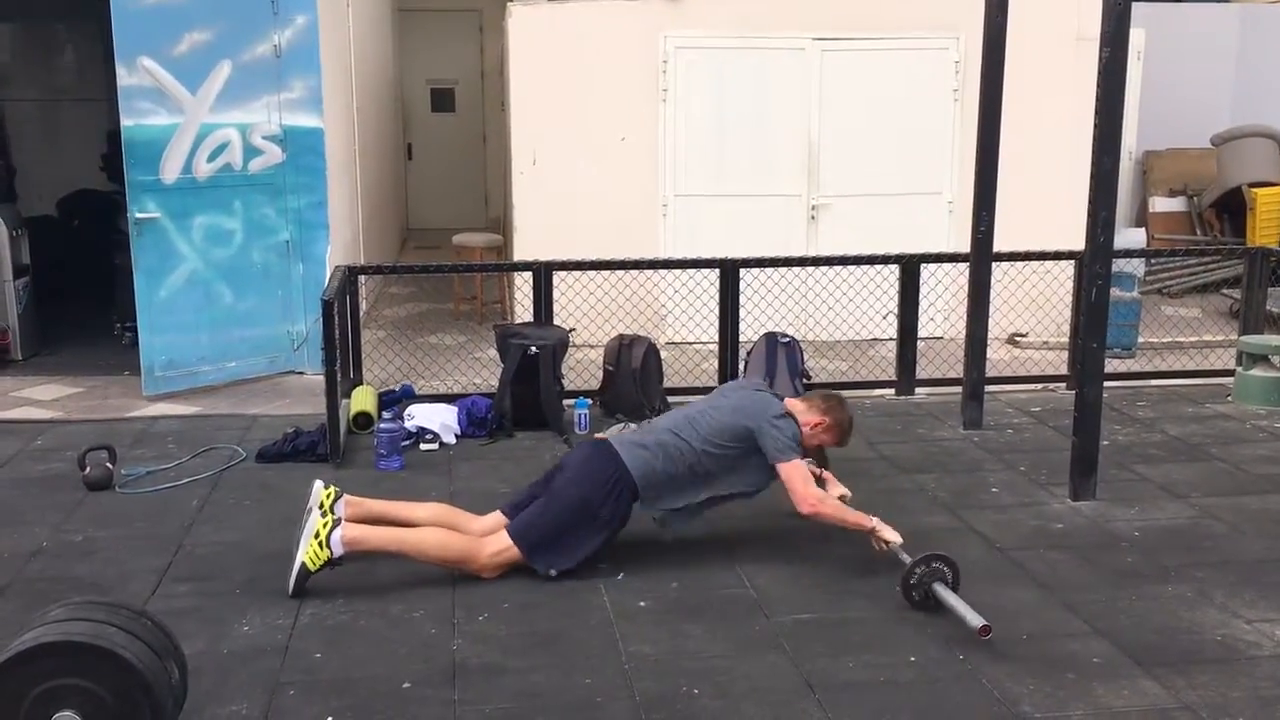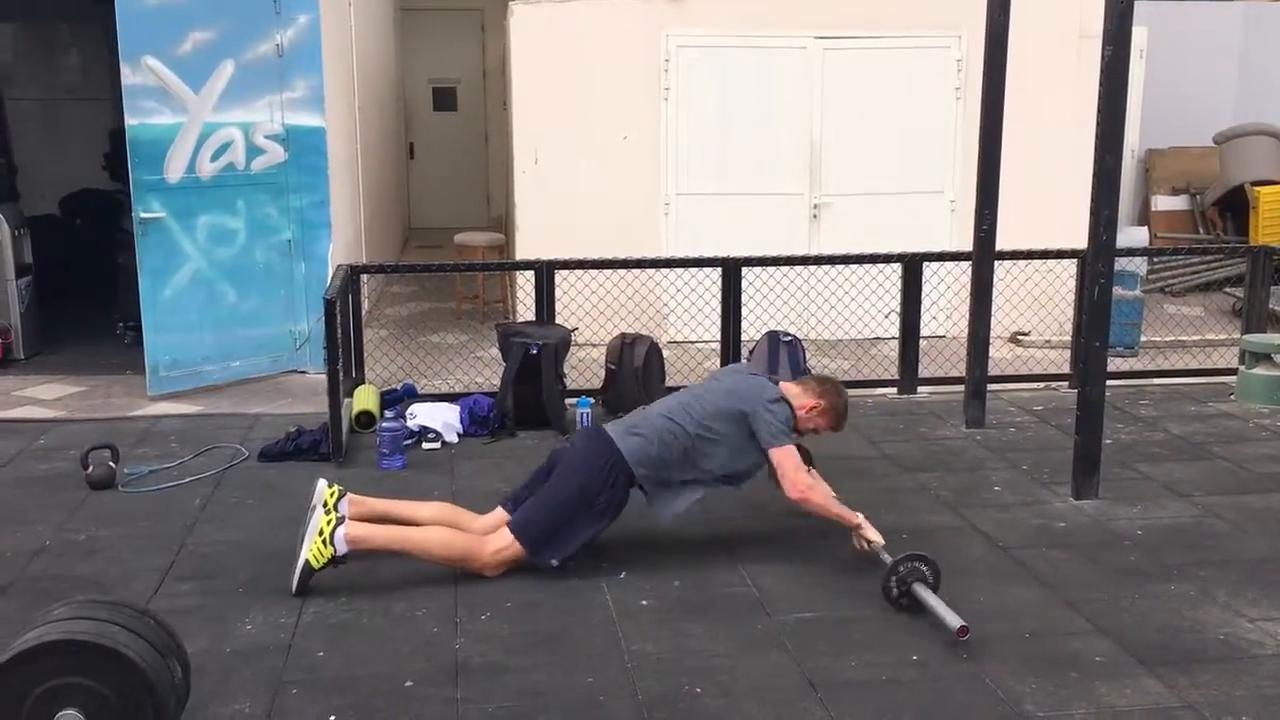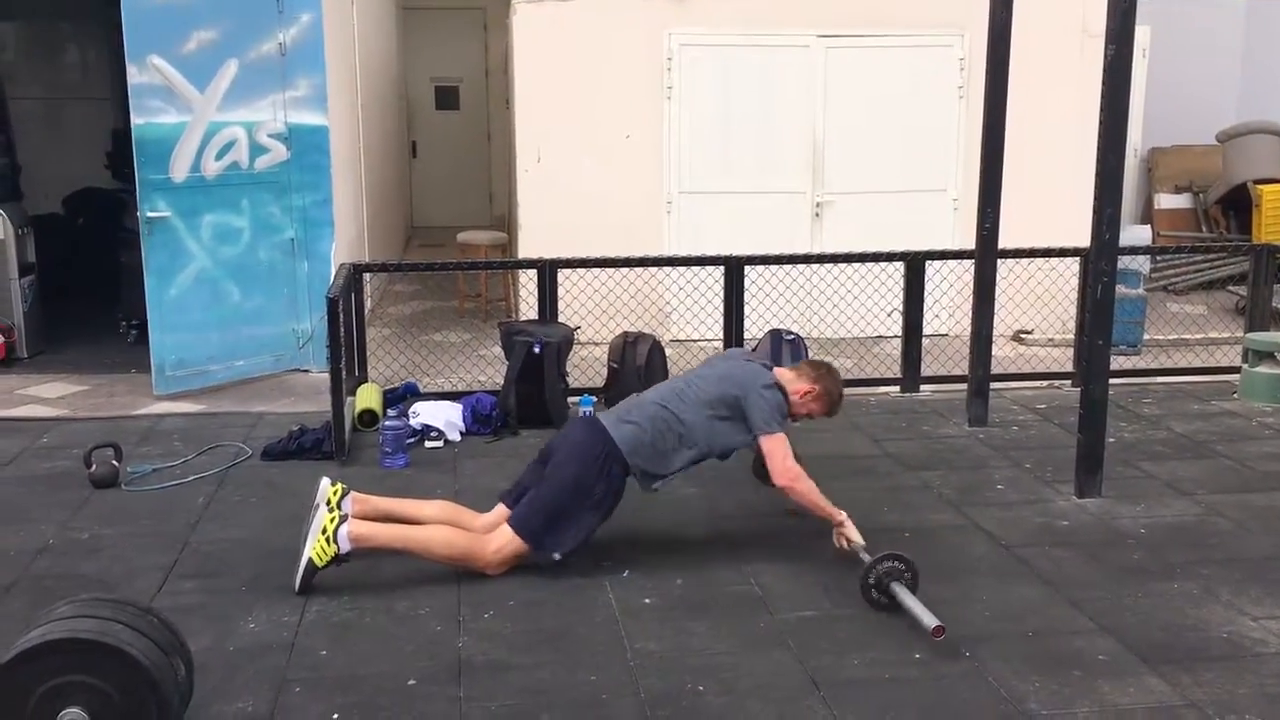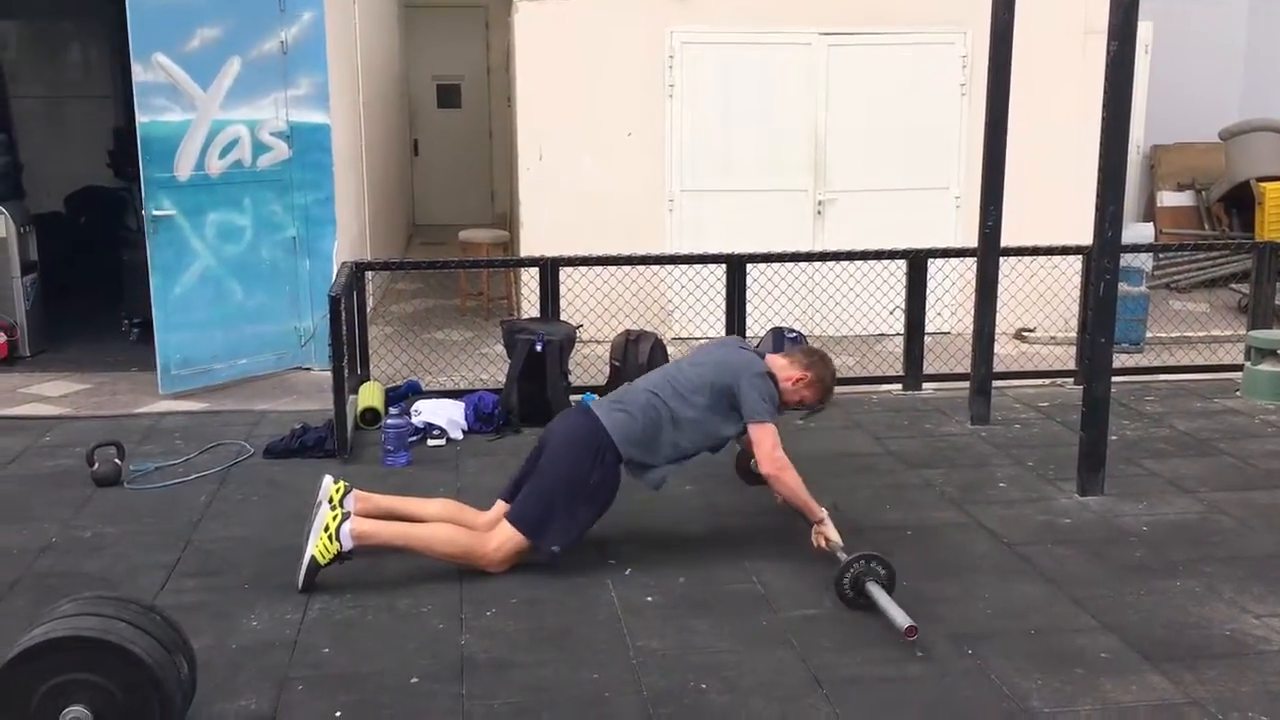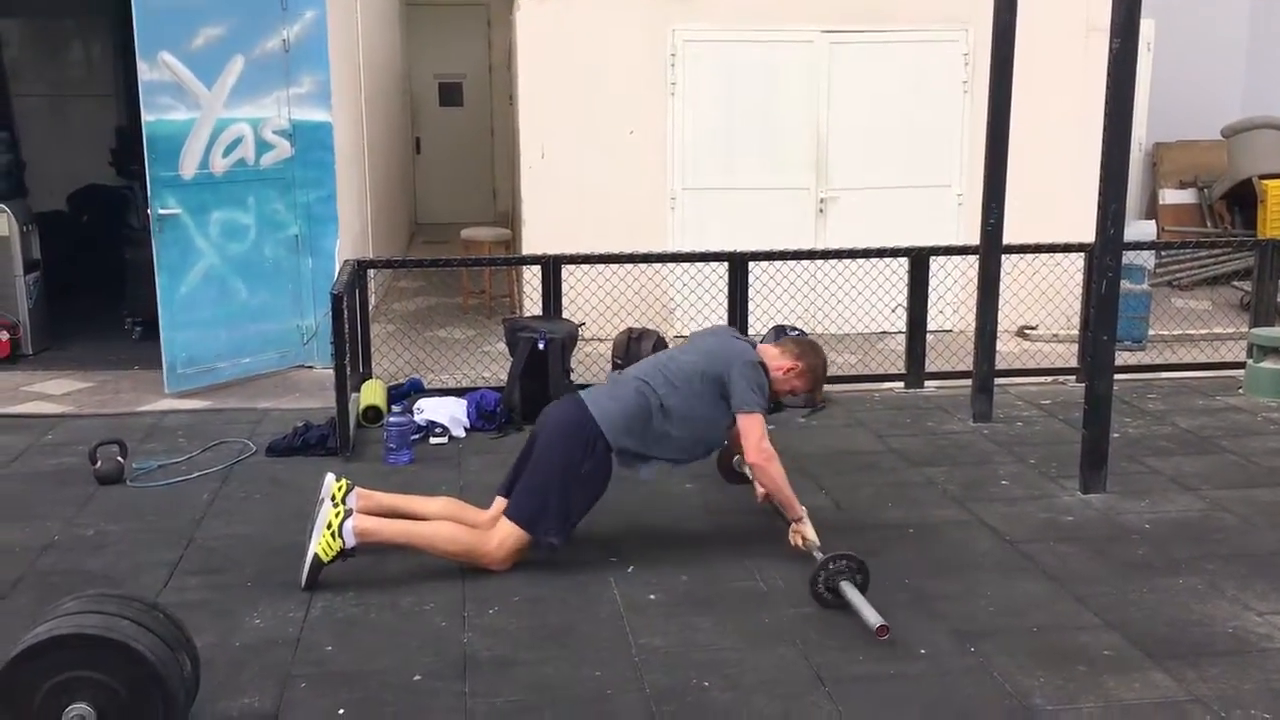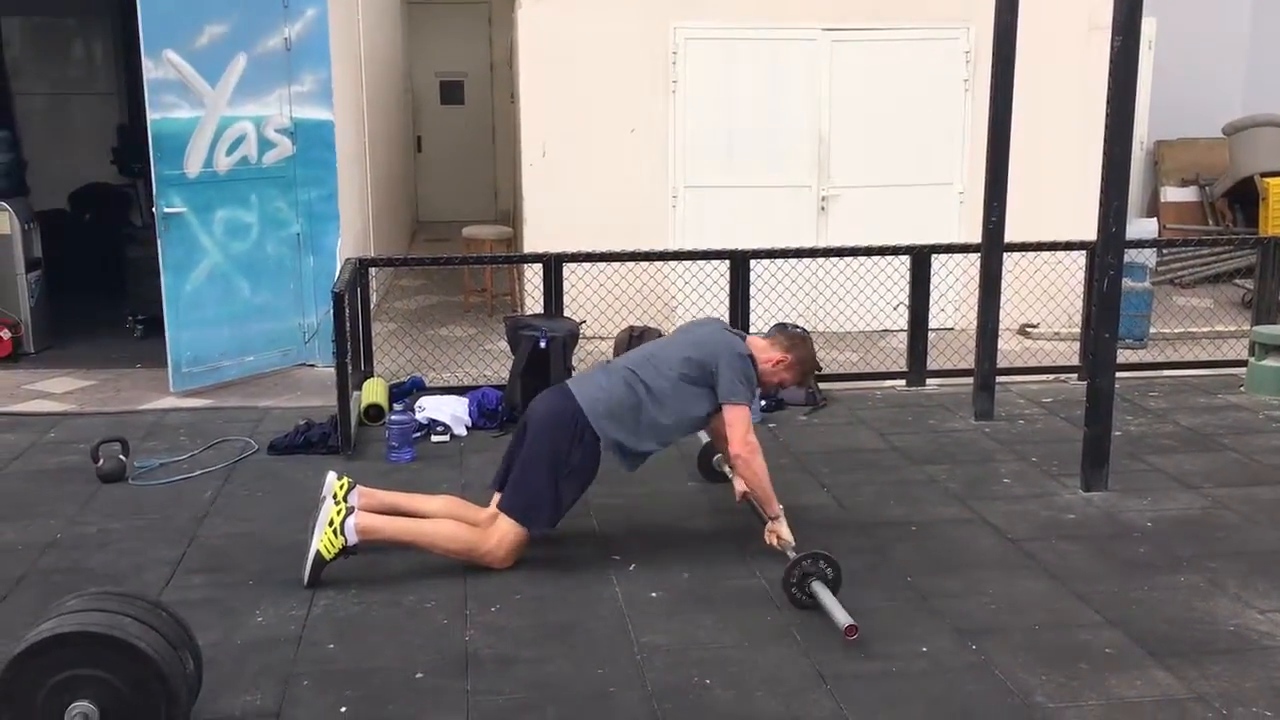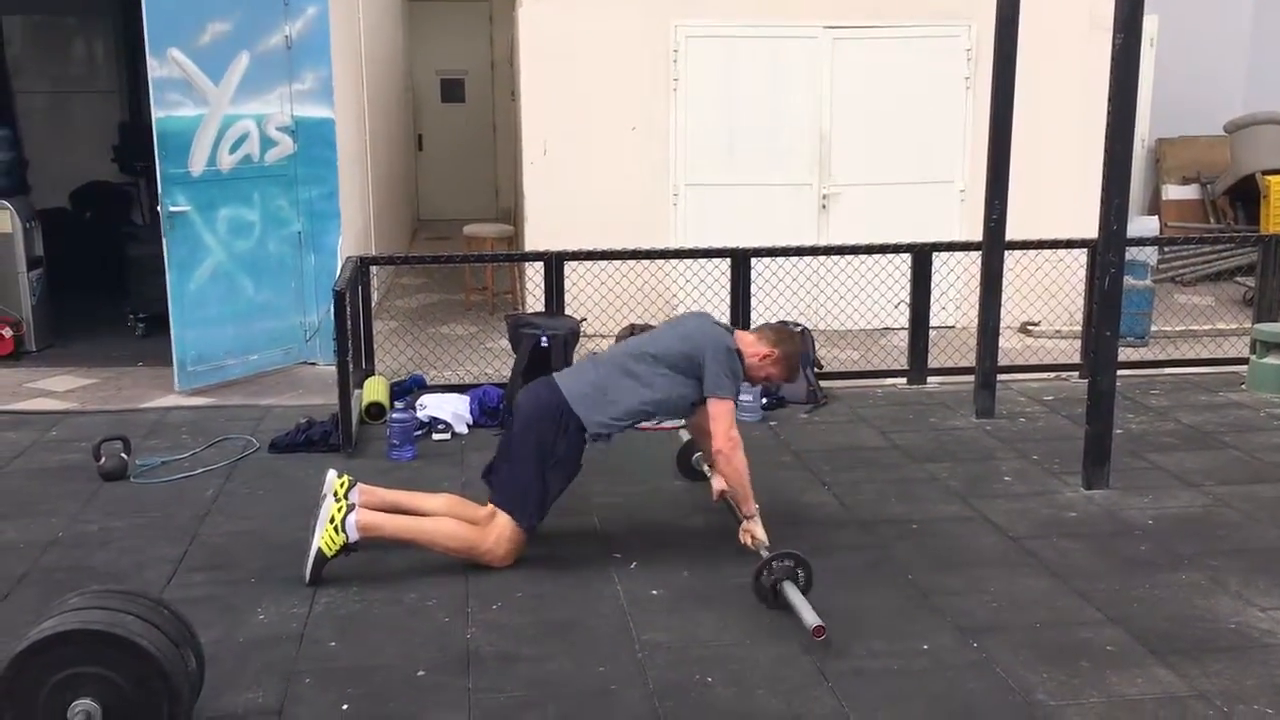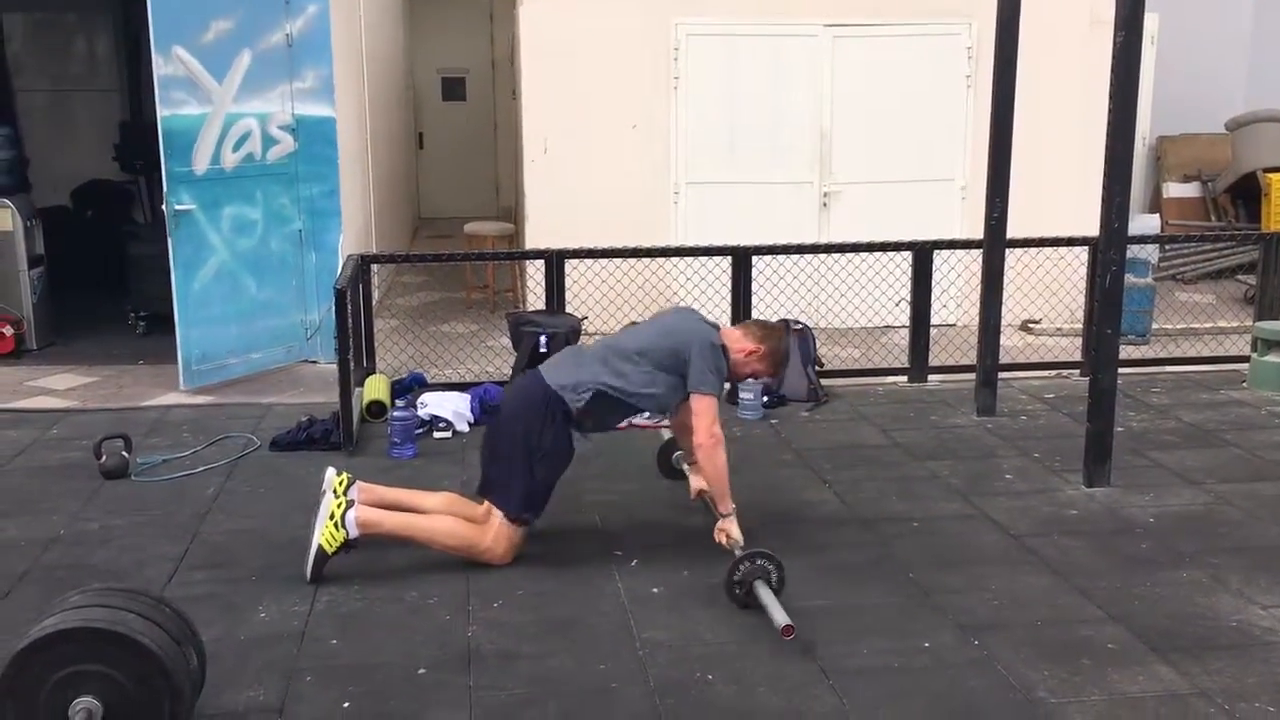
dt=0.1s
person 1, frame 1
left shoulder: (756, 392)
right shoulder: (778, 422)
right elbow: (808, 504)
left wrist: (818, 471)
right wrist: (871, 524)
left hip: (598, 457)
right hip: (613, 482)
left knee: (478, 526)
right knee: (486, 556)
left ankle: (342, 505)
right ankle: (341, 537)
person 1, frame 2
left shoulder: (753, 379)
right shoulder: (770, 404)
right elbow: (798, 489)
left wrist: (805, 467)
right wrist: (855, 521)
left hip: (594, 446)
right hip: (607, 468)
left knee: (483, 525)
right knee: (491, 554)
left ankle: (346, 504)
right ankle: (344, 535)
person 1, frame 3
left shoulder: (745, 363)
right shoulder: (766, 390)
left elbow: (759, 437)
right elbow: (786, 476)
left wrist: (786, 456)
right wrist: (837, 518)
left hip: (588, 435)
right hip: (603, 459)
left knee: (482, 524)
right knee: (491, 553)
left ankle: (349, 503)
right ankle: (348, 533)
person 1, frame 4
left shoulder: (739, 352)
right shoulder: (758, 377)
left elbow: (740, 427)
right elbow: (774, 464)
left wrist: (772, 475)
right wrist: (818, 518)
left hip: (580, 426)
right hip: (596, 448)
left knee: (487, 521)
right knee: (494, 551)
left ankle: (350, 500)
right ankle: (349, 531)
person 1, frame 5
left shoulder: (729, 341)
right shoulder: (749, 366)
left elbow: (729, 422)
right elbow: (759, 454)
left wrist: (756, 476)
right wrist: (798, 515)
left hip: (572, 416)
right hip: (589, 438)
left knee: (486, 520)
right knee: (495, 549)
left ankle: (352, 498)
right ankle: (352, 528)
person 1, frame 6
left shoulder: (719, 336)
right shoulder: (738, 358)
left elbow: (712, 415)
right elbow: (744, 446)
left wrist: (737, 474)
right wrist: (774, 515)
left hip: (559, 407)
right hip: (573, 427)
left knee: (489, 517)
right knee: (496, 547)
left ankle: (354, 497)
right ankle: (355, 526)
person 1, frame 7
left shoulder: (707, 331)
right shoulder: (724, 352)
left elbow: (696, 409)
right elbow: (727, 441)
left wrist: (716, 472)
right wrist: (750, 514)
left hip: (547, 399)
right hip: (561, 417)
left knee: (486, 516)
right knee: (496, 546)
left ankle: (355, 494)
right ankle: (356, 522)
person 1, frame 8
left shoulder: (692, 327)
right shoulder: (710, 348)
left elbow: (680, 409)
right elbow: (708, 437)
left wrist: (694, 470)
right wrist: (726, 514)
left hip: (532, 395)
right hip: (545, 408)
left knee: (486, 514)
right knee: (495, 544)
left ankle: (354, 492)
right ankle: (356, 518)
